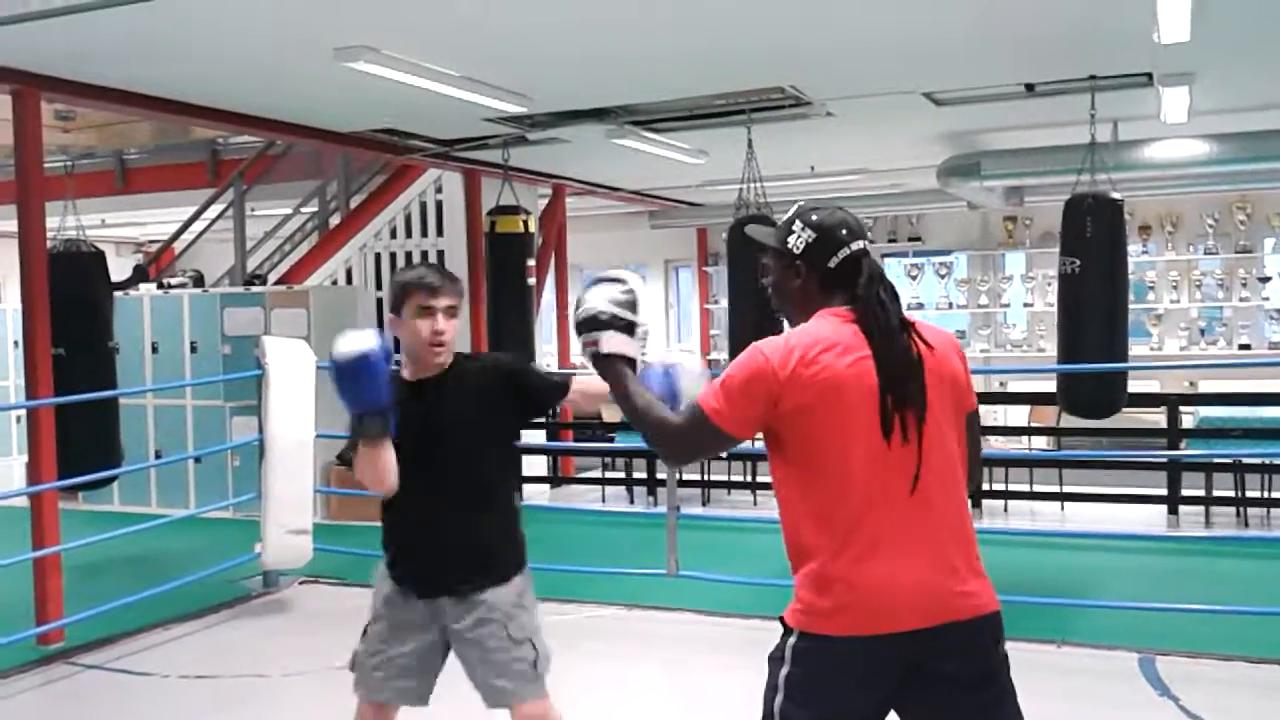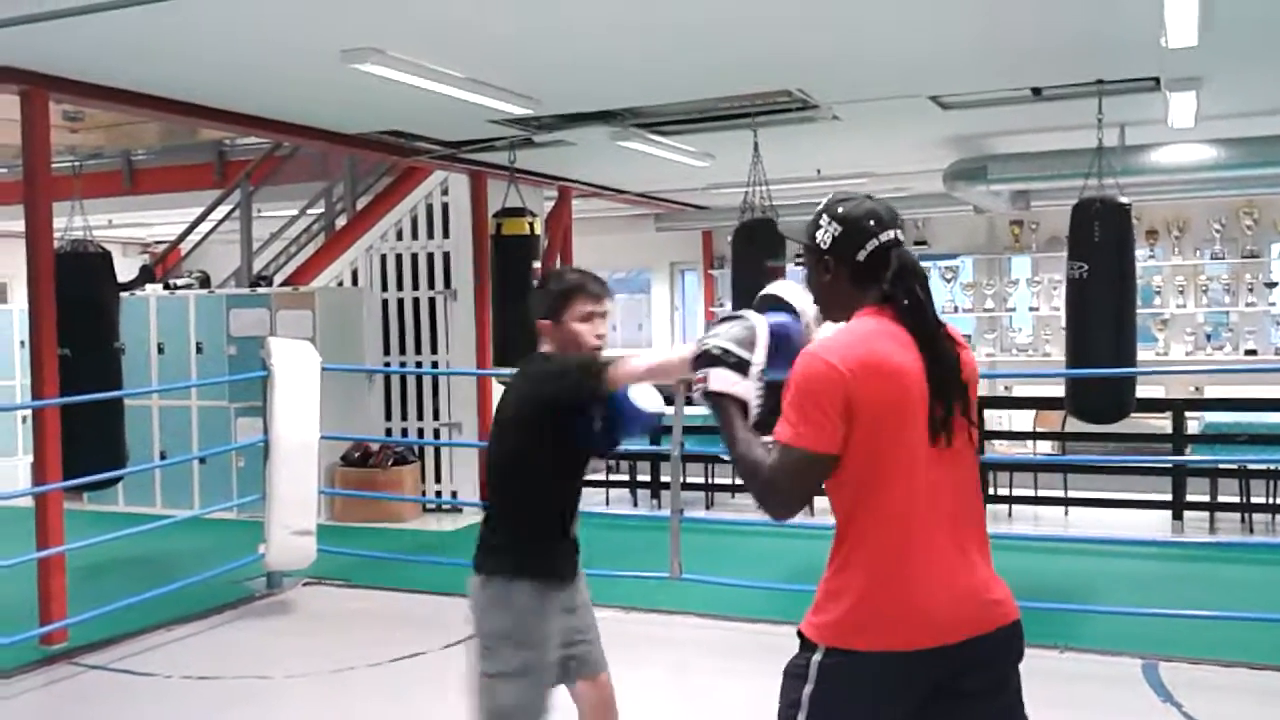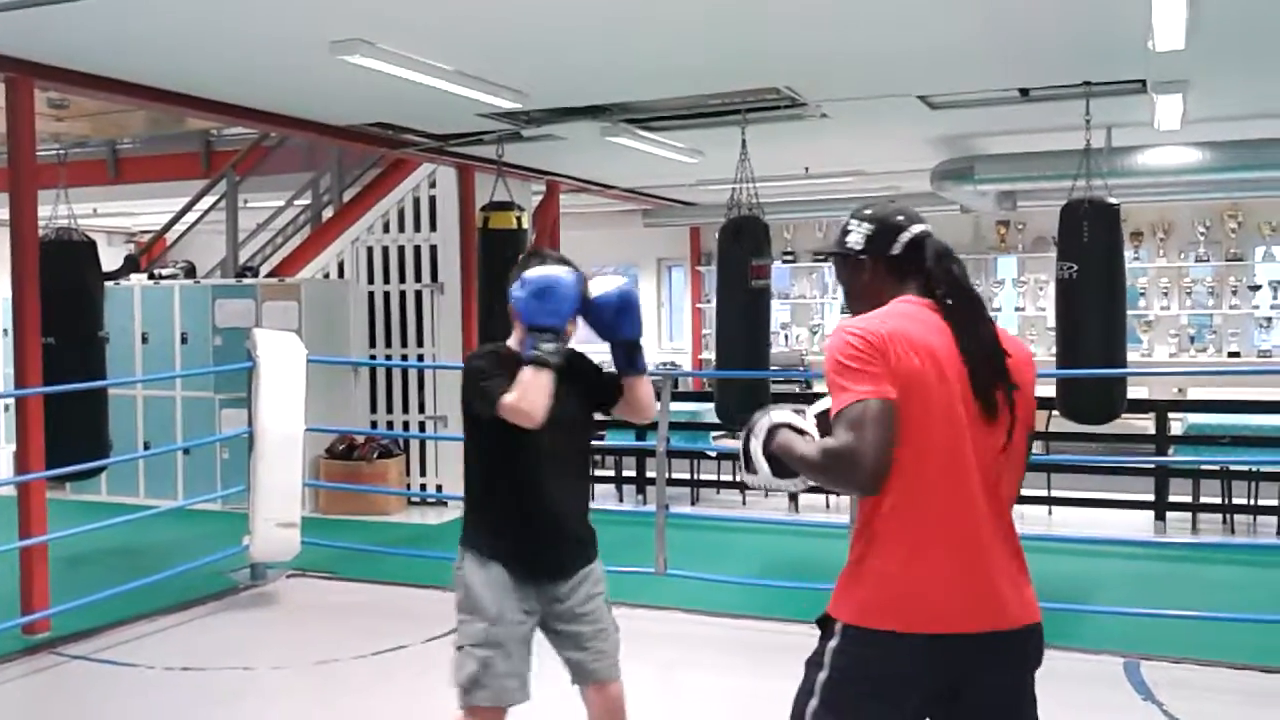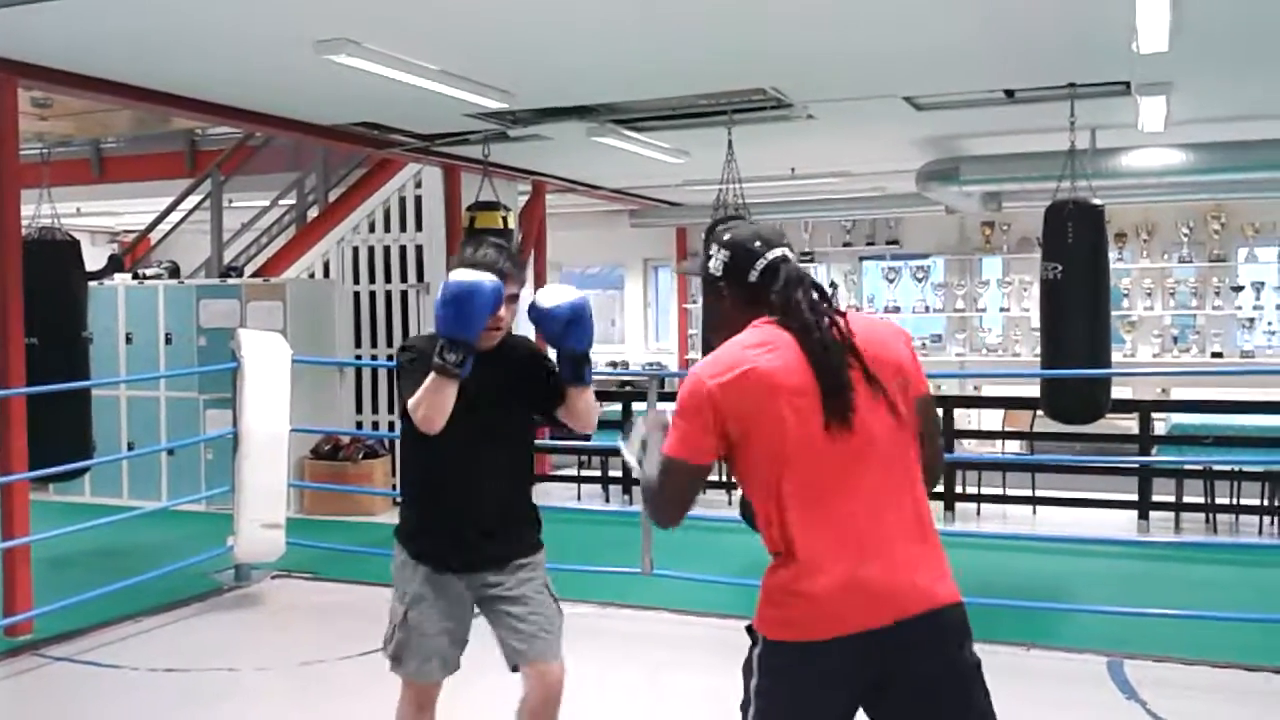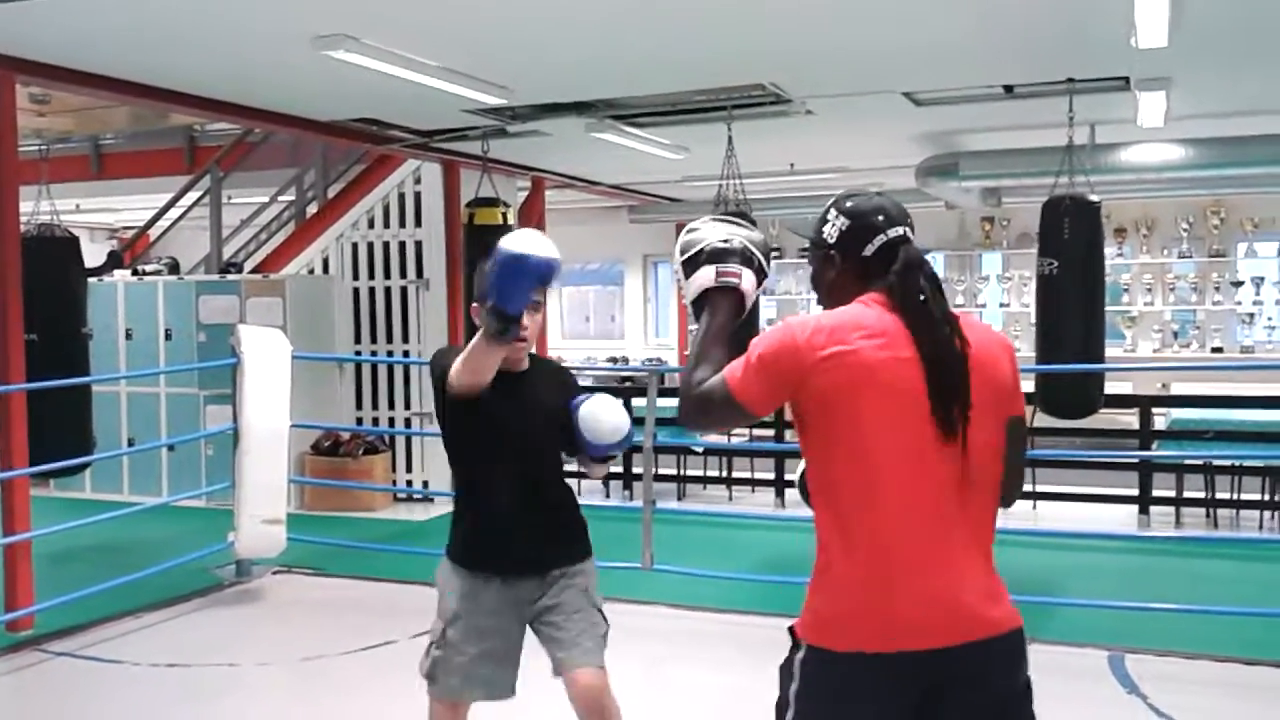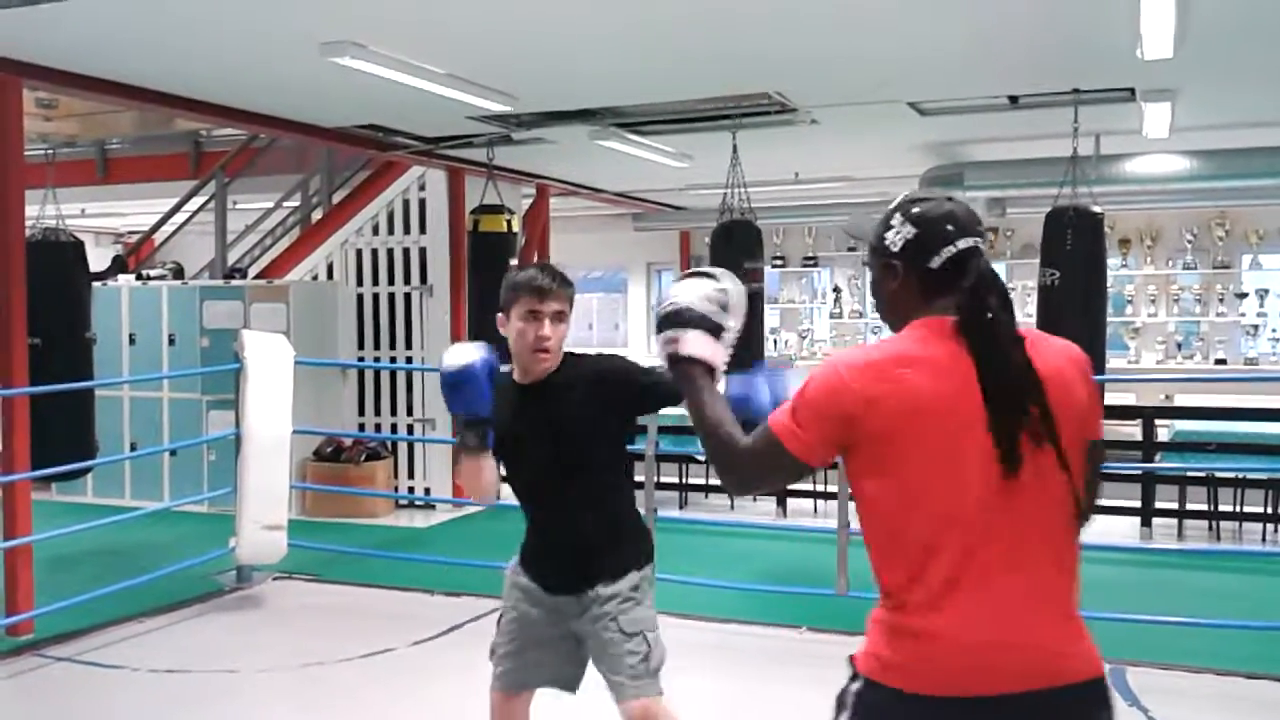
dt=0.5s
person 1, frame 1
left shoulder: (779, 364)
right shoulder: (943, 348)
left elbow: (676, 444)
right elbow: (968, 469)
left wrist: (613, 361)
left hip: (845, 625)
right hip: (960, 613)
person 1, frame 2
left shoulder: (829, 362)
right shoulder: (952, 348)
left elbow: (780, 496)
left wrist: (726, 401)
left hip: (868, 637)
right hip: (982, 623)
person 1, frame 3
left shoulder: (863, 338)
right shoulder: (1009, 353)
left elbow: (861, 466)
left wrist: (783, 442)
left hip: (887, 621)
right hip: (1003, 620)
person 1, frame 4
left shoulder: (715, 377)
right shoulder: (886, 339)
left elbow: (665, 508)
right elbow: (930, 468)
left wrist: (648, 454)
left hip: (808, 628)
right hip: (926, 609)
person 1, frame 5
left shoulder: (806, 343)
right shoulder: (991, 347)
left elbow: (696, 408)
right elbow: (1005, 488)
left wrist: (717, 302)
left hip: (854, 640)
right hip: (981, 634)
person 1, frame 6
left shoulder: (856, 382)
right shoulder: (1068, 366)
left elbow: (740, 469)
right elbow: (1080, 506)
left wrist: (692, 367)
right hip: (1056, 674)
person 2, frame 1
left shoulder: (495, 376)
right shoulder: (375, 392)
left elbow: (576, 392)
right elbow: (380, 484)
right wrist: (371, 417)
left hip: (492, 580)
right hip: (409, 583)
person 2, frame 2
left shoulder: (561, 380)
right shoulder: (553, 380)
right elbow: (644, 368)
left wrist: (599, 439)
left hip: (552, 573)
right hip: (516, 581)
person 2, frame 3
left shoulder: (575, 368)
right shoulder: (486, 364)
left elbow: (644, 411)
right elbow: (525, 412)
left wrist: (626, 343)
right wrist: (542, 336)
left hip: (572, 561)
right hip: (499, 563)
person 2, frame 4
left shoulder: (523, 357)
right shoulder: (419, 354)
left elbow: (583, 421)
right elbow: (428, 420)
left wrist: (574, 356)
right wrist: (455, 344)
left hip: (512, 552)
right hip: (431, 552)
left knee: (547, 677)
person 2, frame 5
left shoulder: (557, 380)
right shoulder: (449, 368)
left elbow: (589, 461)
right elbow: (469, 377)
left wrist: (598, 445)
right wrist: (497, 328)
left hip: (560, 564)
right hip: (478, 570)
person 2, frame 6
left shoulder: (601, 377)
right shoulder: (493, 398)
left elbow: (682, 390)
right elbow: (482, 490)
right wrist: (472, 424)
left hip: (613, 575)
right hip: (540, 576)
